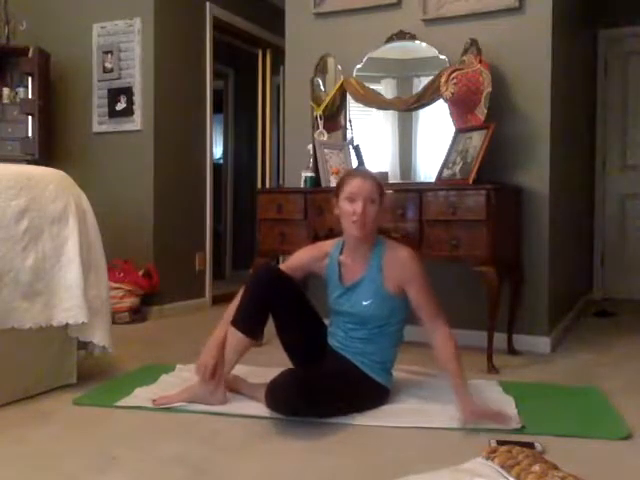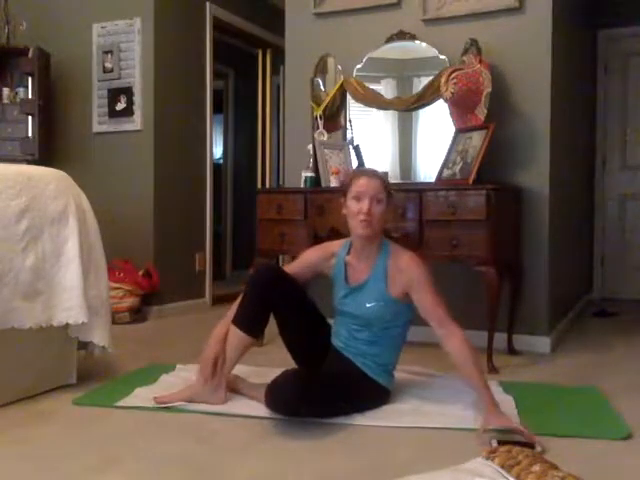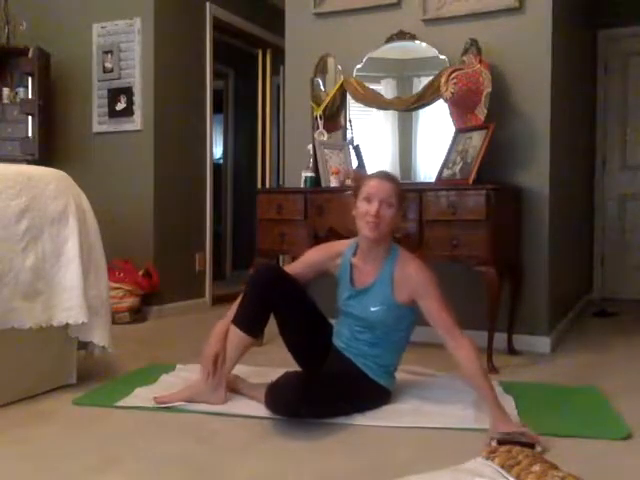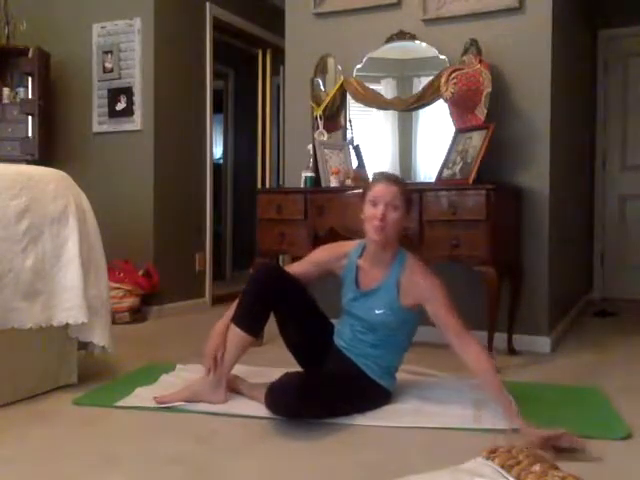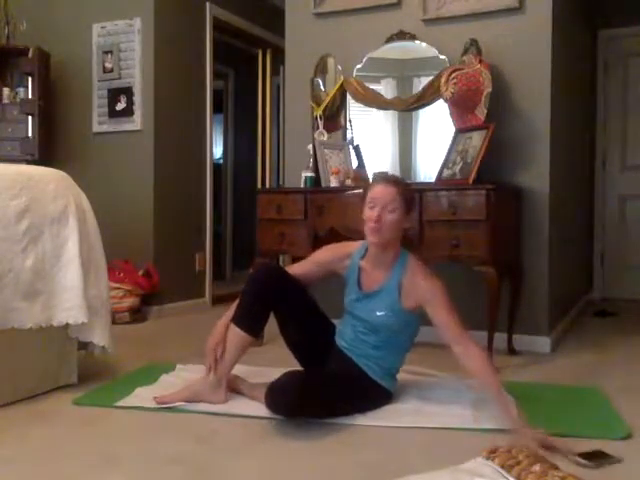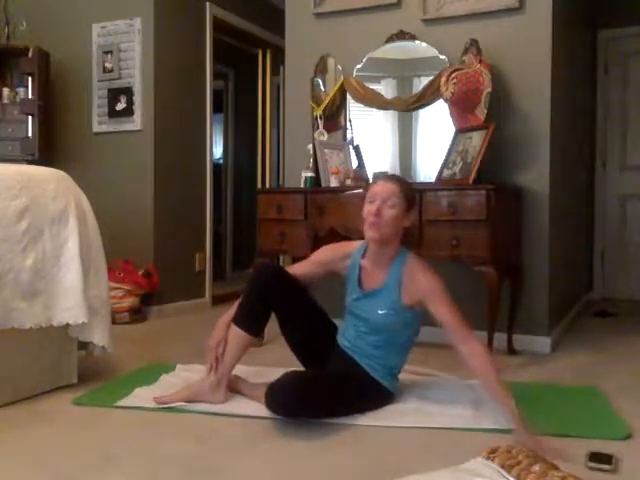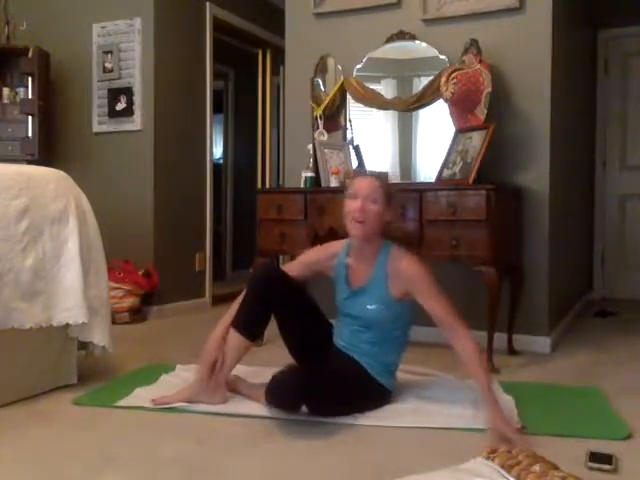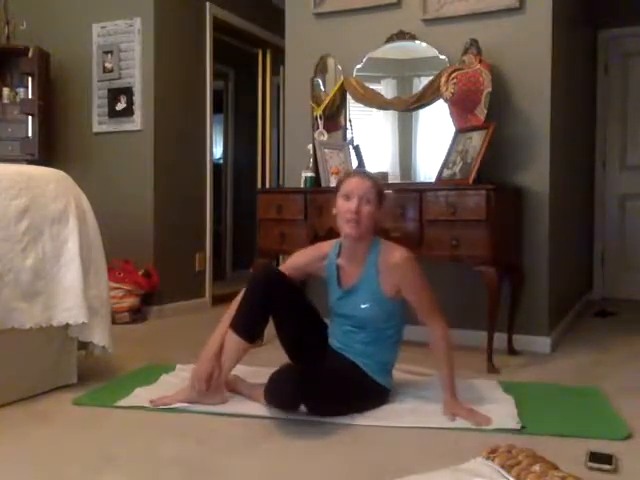
dt=0.3s
person 1, frame 1
left shoulder: (399, 259)
right shoulder: (322, 255)
left elbow: (438, 328)
right elbow: (252, 291)
left wrist: (464, 398)
right wrist: (216, 341)
left hip: (365, 379)
right hip: (325, 351)
left knee: (288, 391)
right knee: (266, 276)
left ankle: (233, 385)
right ankle: (212, 382)
person 1, frame 2
left shoulder: (404, 265)
right shoulder: (329, 255)
left elbow: (449, 332)
right elbow: (261, 287)
left wrist: (491, 407)
right wrist: (220, 333)
left hip: (365, 381)
right hip: (329, 351)
left knee: (289, 392)
right knee: (267, 276)
left ankle: (235, 384)
right ankle: (213, 382)
person 1, frame 3
left shoulder: (410, 272)
right shoulder: (334, 254)
left elbow: (456, 340)
right elbow: (264, 287)
left wrist: (498, 414)
right wrist: (222, 328)
left hip: (365, 381)
right hip: (329, 351)
left knee: (289, 395)
right knee: (267, 275)
left ankle: (236, 385)
right ankle: (214, 382)
person 1, frame 4
left shoulder: (417, 279)
right shoulder: (341, 255)
left elbow: (467, 346)
right elbow: (267, 284)
left wrist: (518, 422)
right wrist: (225, 323)
left hip: (366, 382)
right hip: (330, 350)
left knee: (289, 394)
right knee: (268, 275)
left ankle: (239, 386)
right ankle: (215, 382)
person 1, frame 5
left shoulder: (418, 281)
right shoulder: (343, 256)
left elbow: (465, 347)
right elbow: (274, 282)
left wrist: (518, 421)
right wrist: (224, 321)
left hip: (365, 382)
right hip: (331, 350)
left knee: (287, 395)
right knee: (265, 276)
left ankle: (234, 385)
right ankle: (214, 381)
person 1, frame 6
left shoulder: (417, 278)
right shoulder: (344, 255)
left elbow: (468, 344)
right elbow: (272, 282)
left wrist: (515, 419)
right wrist: (227, 321)
left hip: (368, 382)
right hip: (333, 350)
left knee: (288, 394)
right knee: (267, 275)
left ankle: (238, 385)
right ankle: (215, 382)
person 1, frame 7
left shoulder: (403, 268)
right shoulder: (330, 255)
left elbow: (458, 333)
right elbow: (262, 288)
left wrist: (493, 408)
right wrist: (219, 333)
left hip: (367, 381)
right hip: (331, 351)
left knee: (288, 388)
right knee: (267, 277)
left ankle: (235, 385)
right ankle: (212, 383)
person 1, frame 8
left shoulder: (395, 262)
right shoulder: (321, 256)
left elbow: (436, 325)
right elbow: (251, 294)
left wrist: (450, 396)
right wrist: (212, 351)
left hip: (364, 380)
right hip: (327, 352)
left knee: (285, 387)
right knee: (266, 279)
left ankle: (233, 385)
right ankle: (211, 384)
